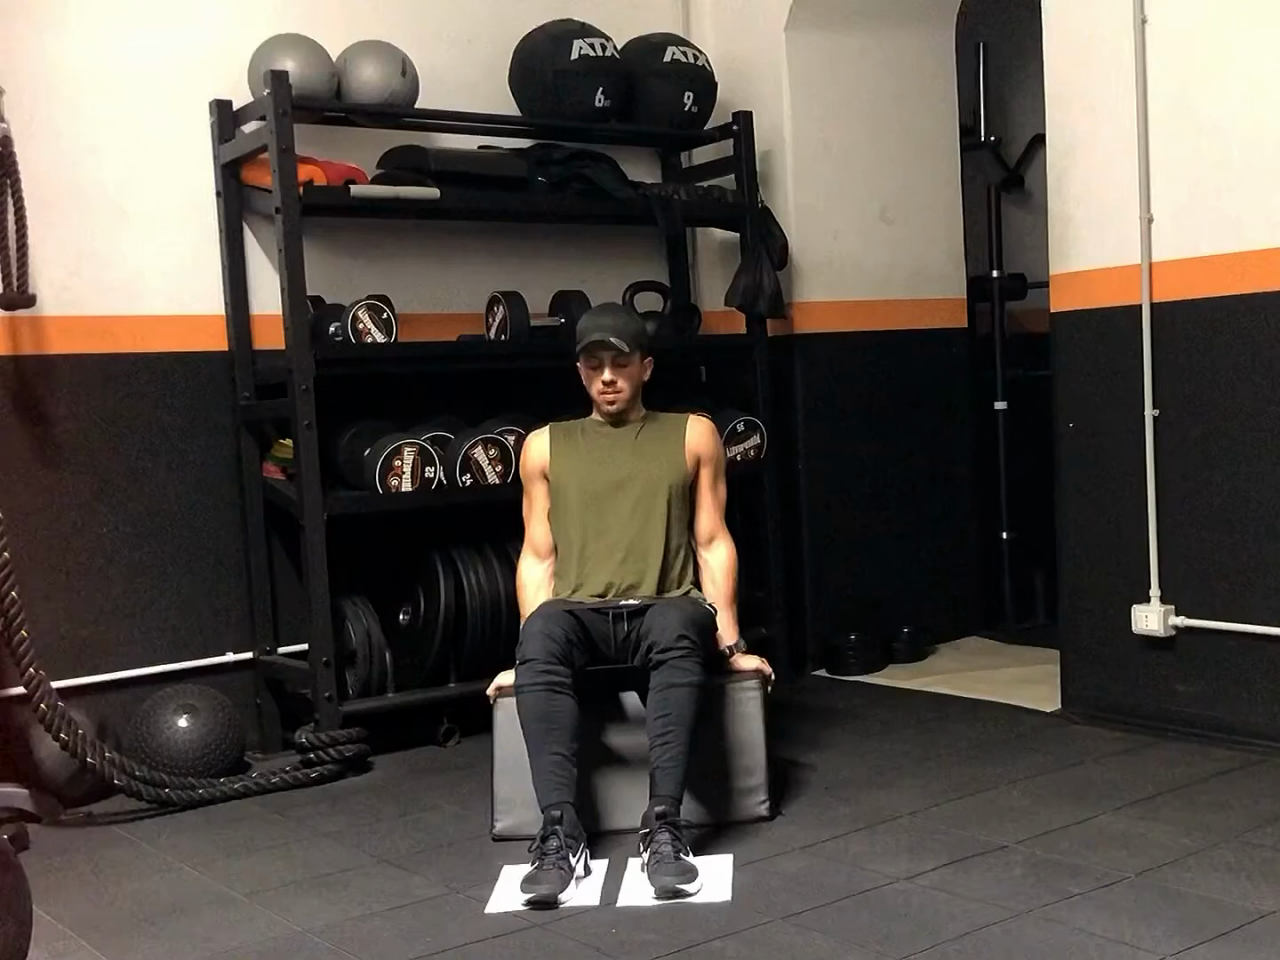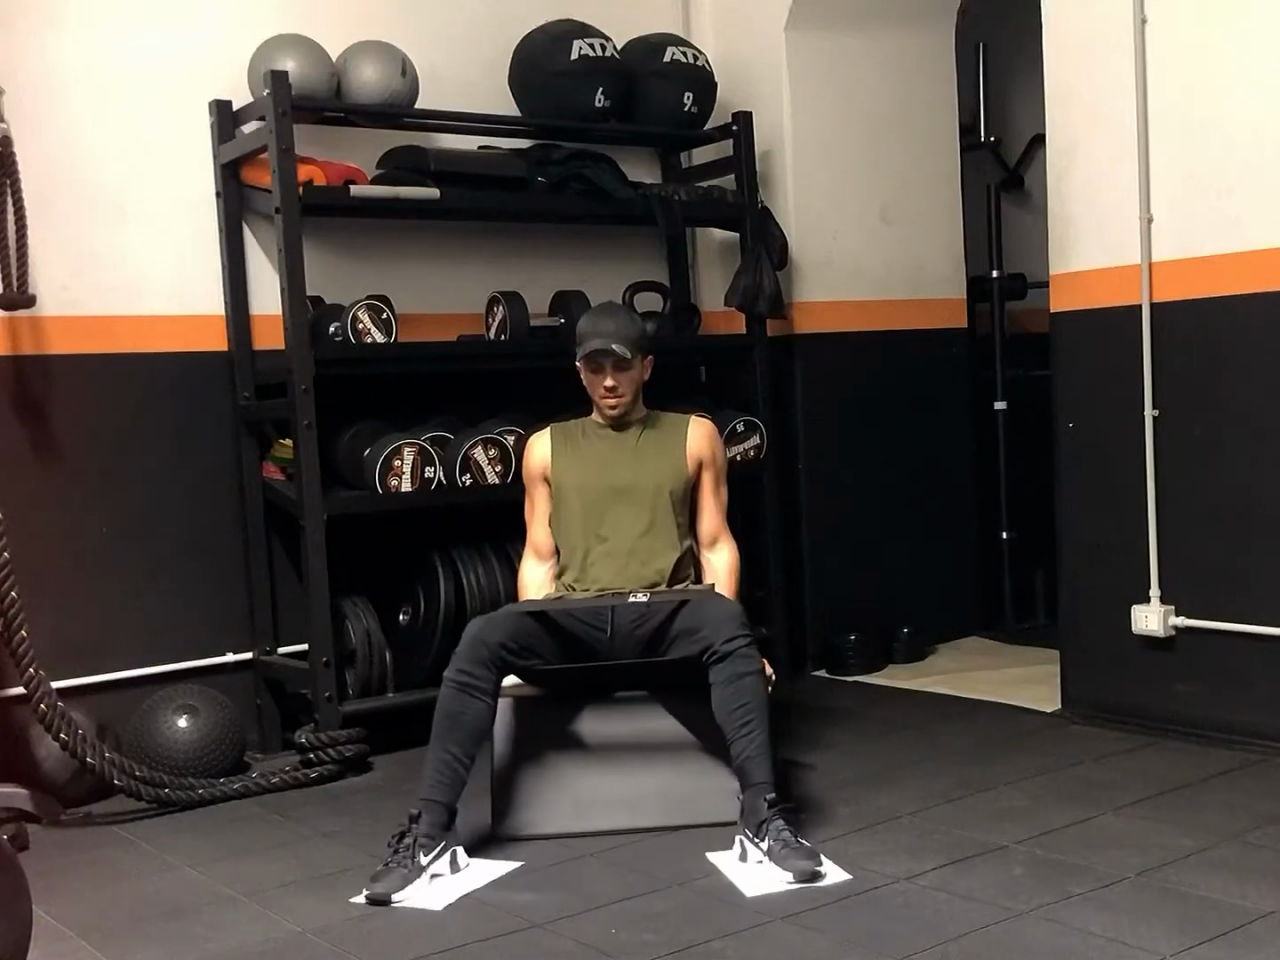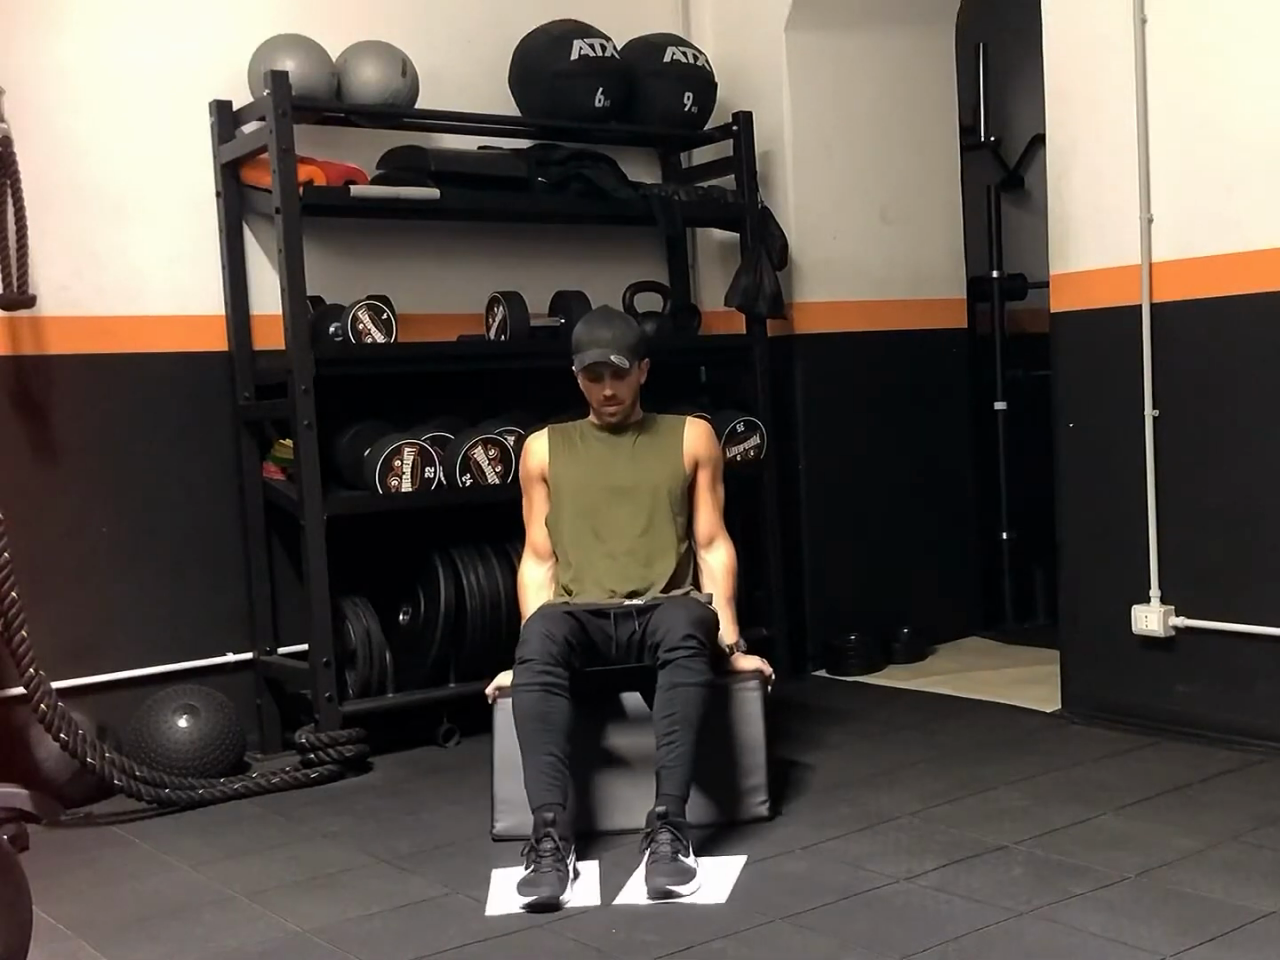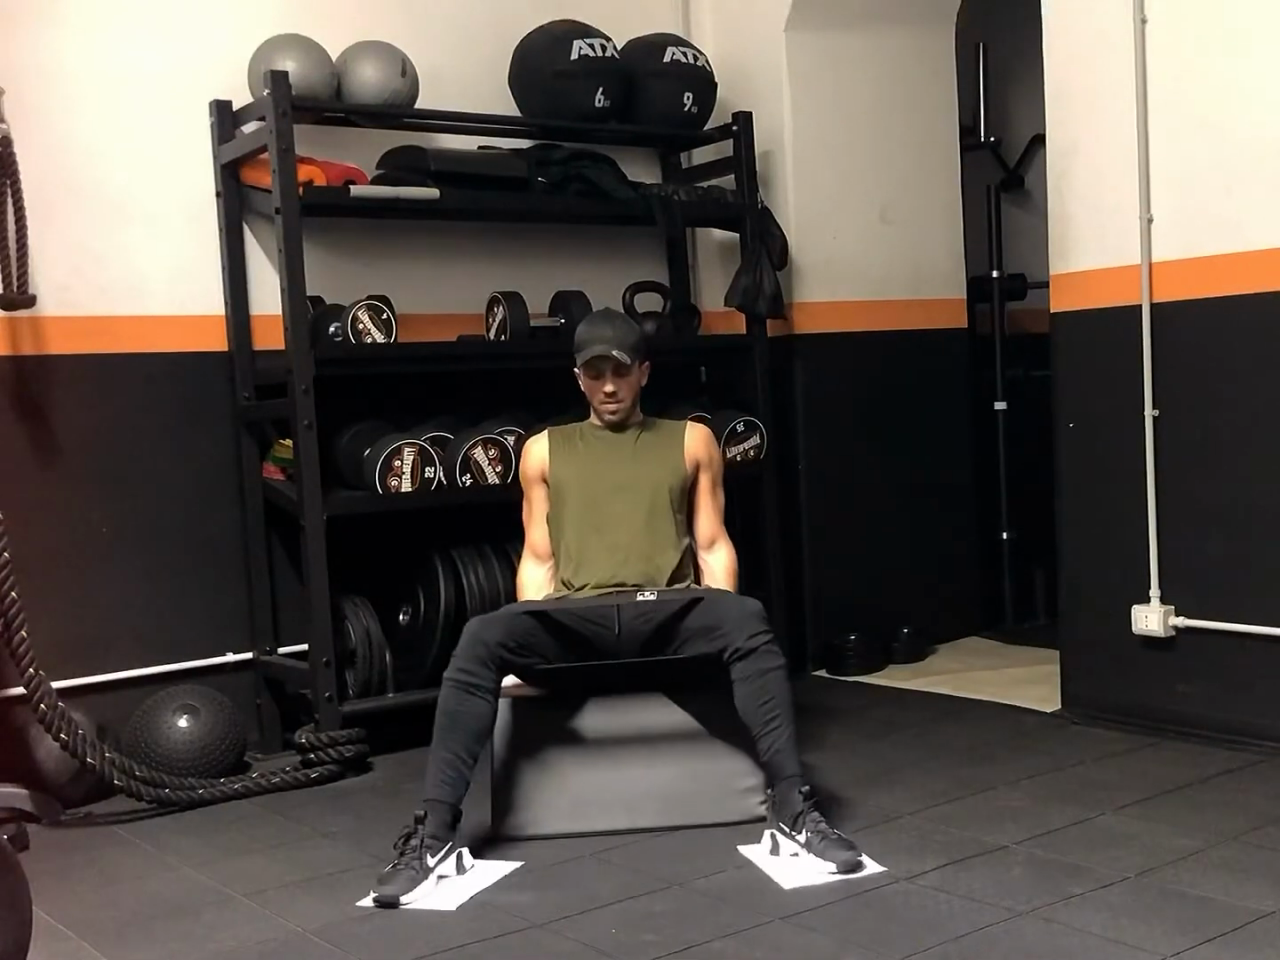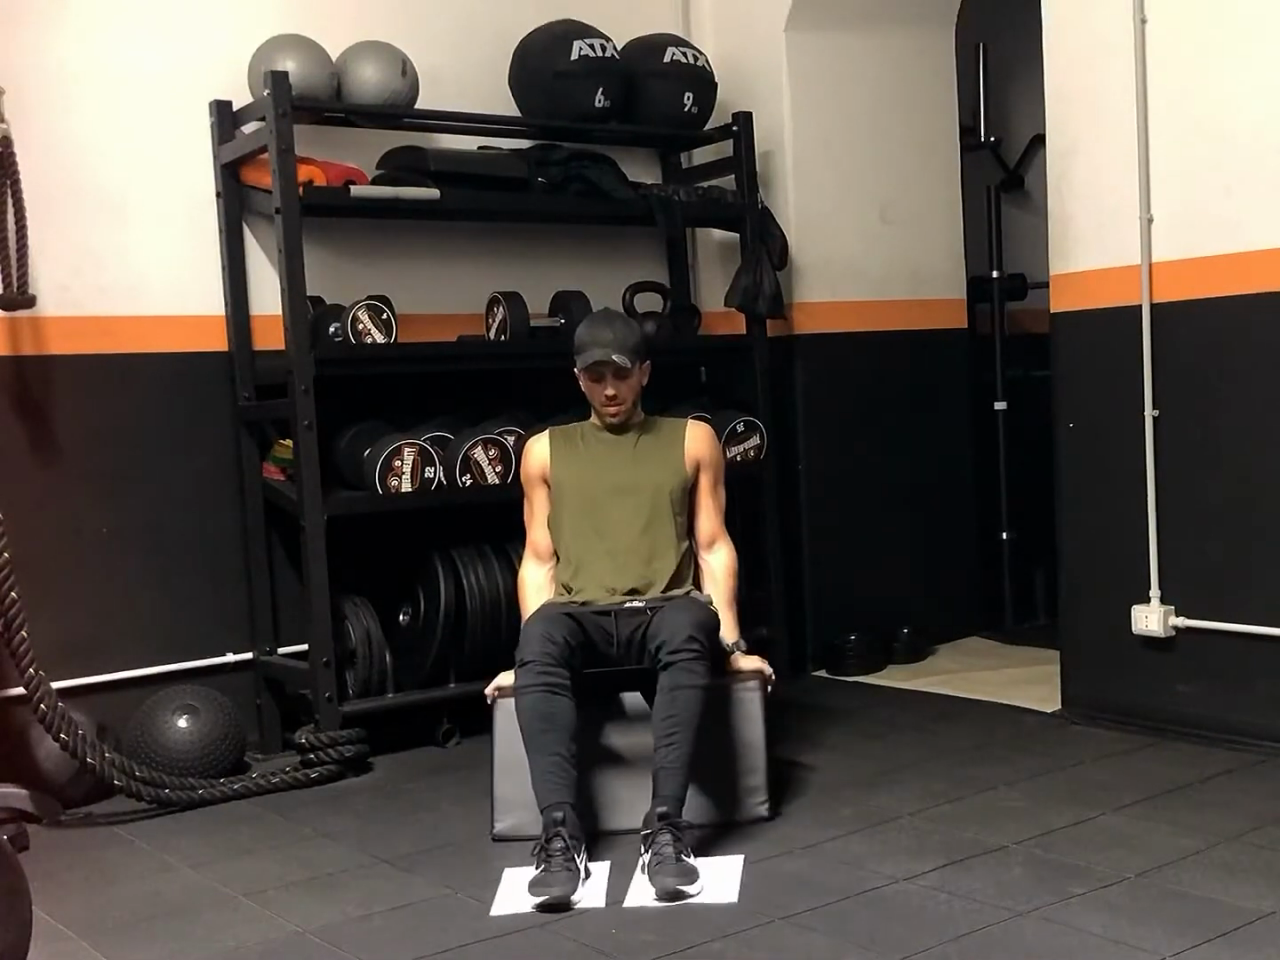
dt=1s
person 1, frame 1
left shoulder: (694, 434)
right shoulder: (545, 445)
left elbow: (713, 543)
right elbow: (538, 556)
left wrist: (730, 641)
right wrist: (530, 650)
left hip: (665, 613)
right hip: (581, 616)
left knee: (679, 632)
right knee: (543, 635)
left ankle: (663, 825)
right ankle: (560, 833)
person 1, frame 2
left shoulder: (695, 436)
right shoulder: (546, 447)
left elbow: (716, 545)
right elbow: (540, 558)
left wrist: (725, 634)
right wrist: (528, 646)
left hip: (665, 610)
right hip: (577, 616)
left knee: (728, 623)
right knee: (481, 641)
left ankle: (762, 815)
right ankle: (429, 832)
person 1, frame 3
left shoulder: (692, 437)
right shoulder: (544, 448)
left elbow: (713, 545)
right elbow: (539, 559)
left wrist: (731, 642)
right wrist: (529, 652)
left hip: (665, 612)
right hip: (582, 619)
left knee: (689, 630)
right knee: (541, 639)
left ankle: (668, 826)
right ankle: (551, 834)
person 1, frame 4
left shoulder: (691, 440)
right shoulder: (544, 450)
left elbow: (712, 546)
right elbow: (538, 559)
left wrist: (725, 631)
right wrist: (528, 650)
left hip: (666, 609)
right hip: (578, 615)
left knee: (749, 621)
right knee: (479, 642)
left ankle: (792, 807)
right ankle: (433, 832)
person 1, frame 5
left shoulder: (692, 439)
right shoulder: (545, 450)
left elbow: (714, 547)
right elbow: (539, 560)
left wrist: (732, 641)
right wrist: (534, 650)
left hip: (665, 614)
right hip: (581, 619)
left knee: (689, 630)
right knee: (540, 641)
left ankle: (664, 827)
right ankle: (561, 835)
